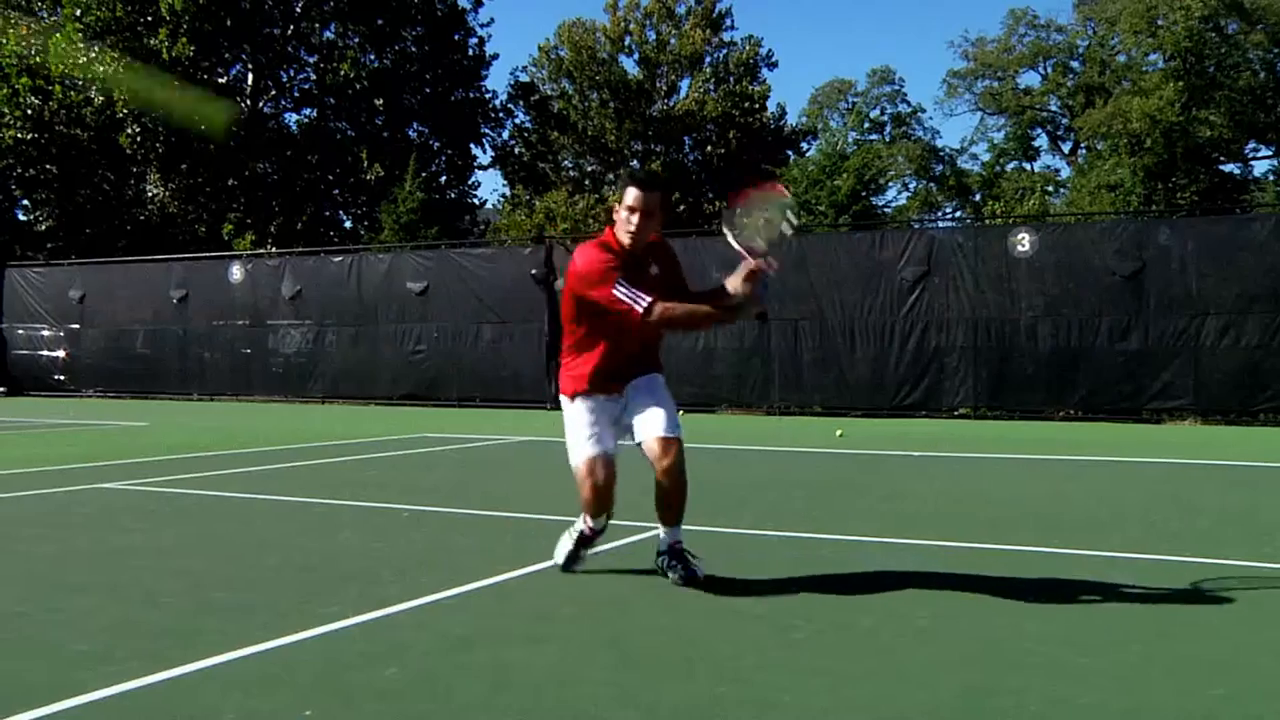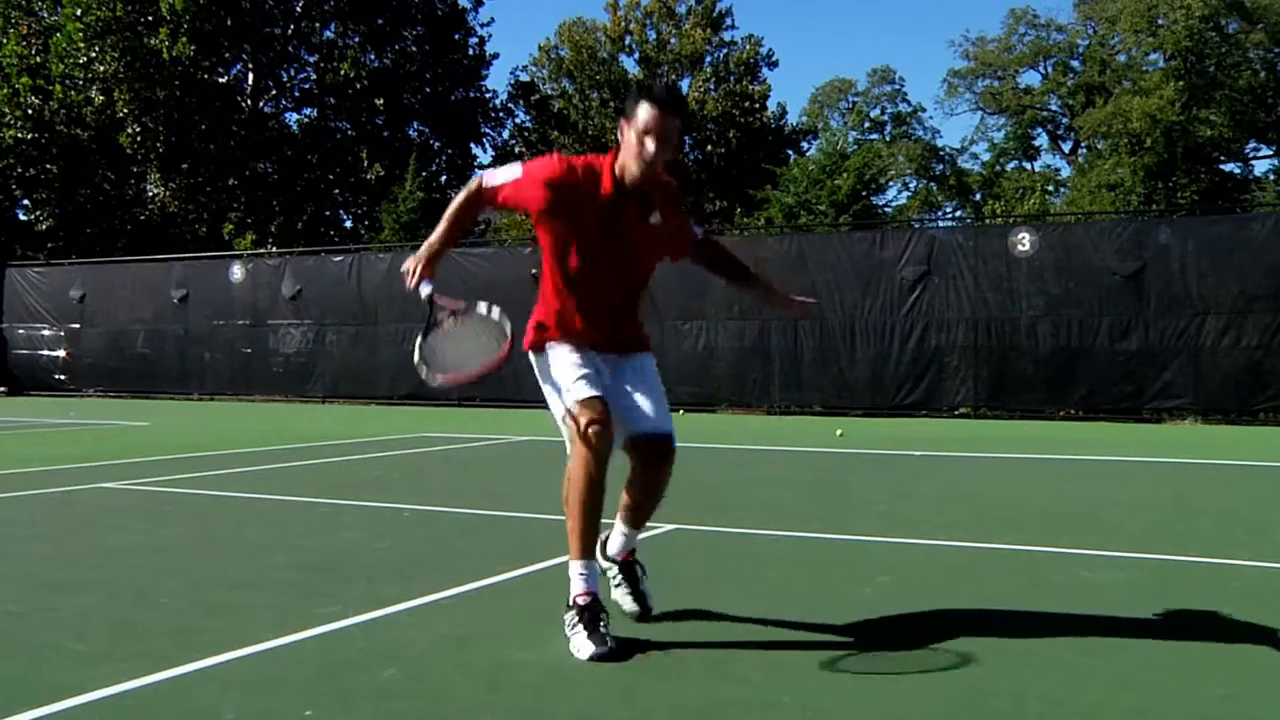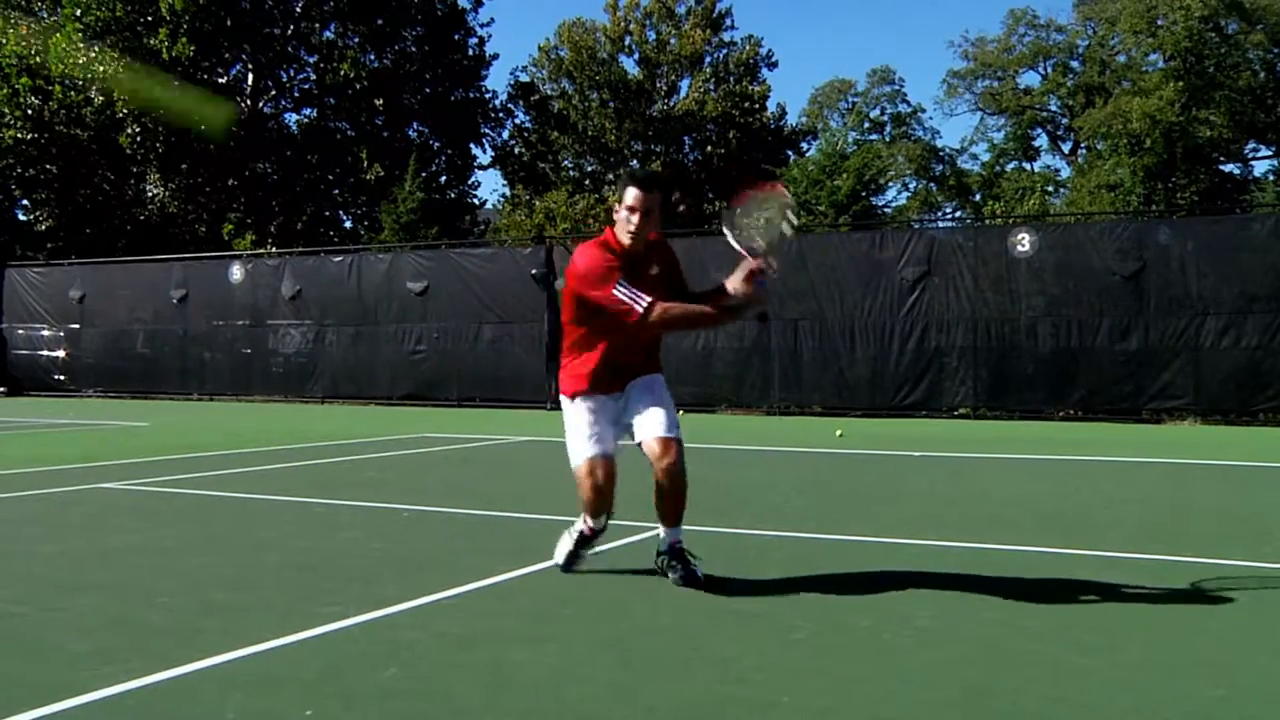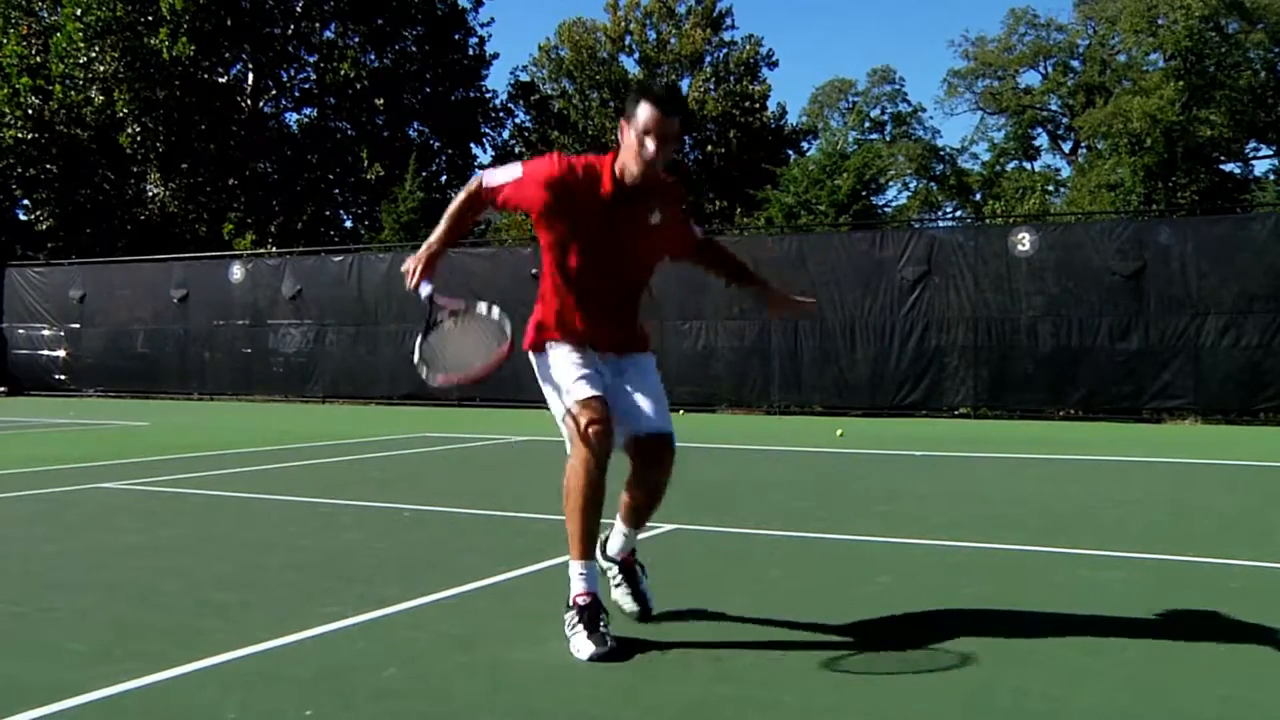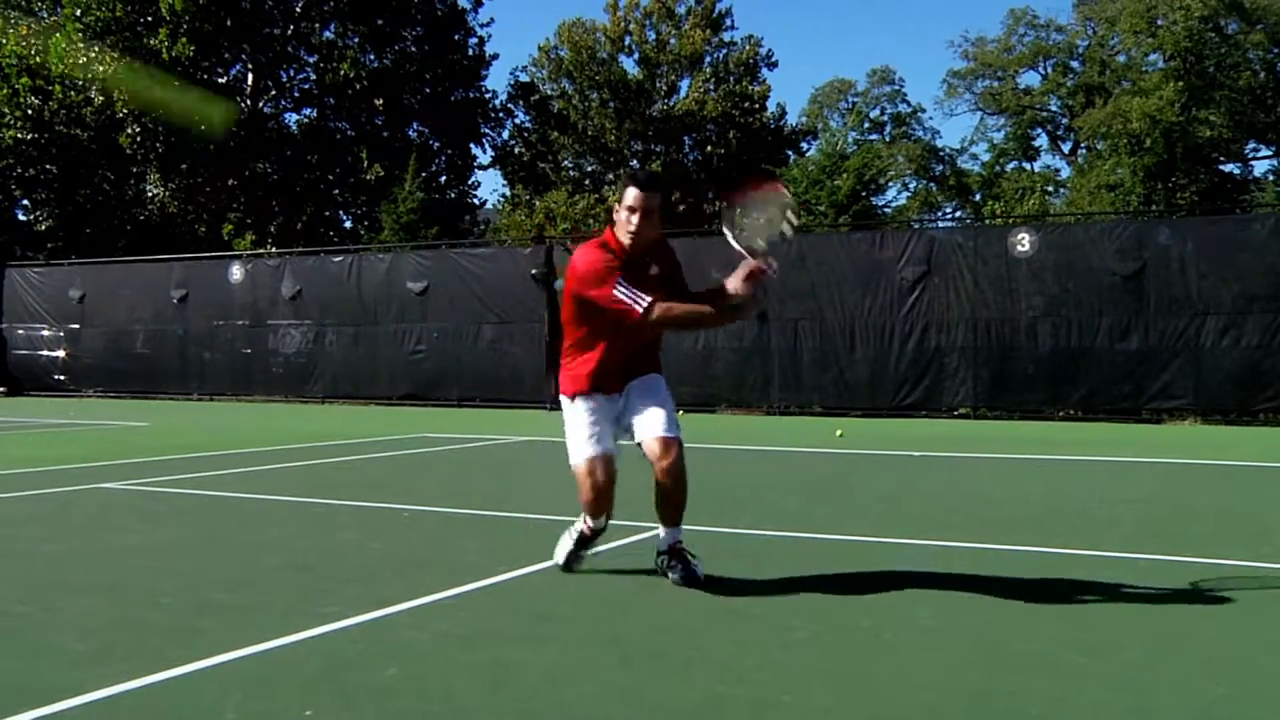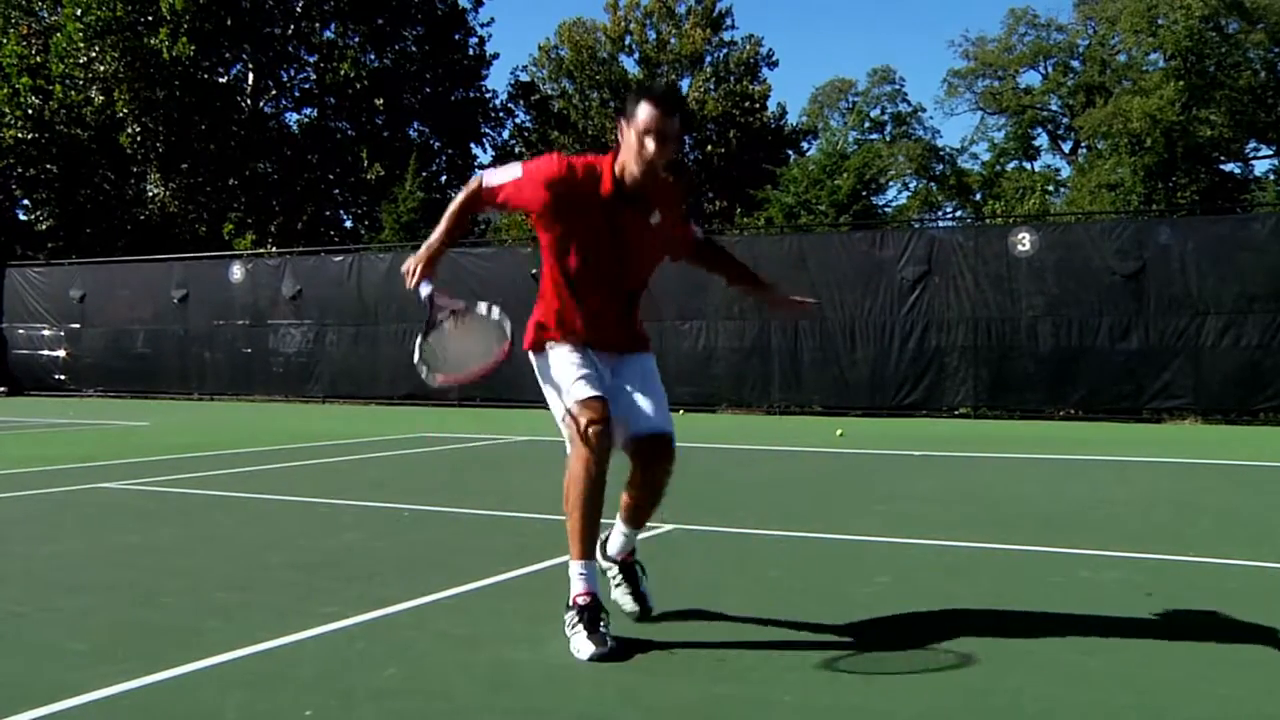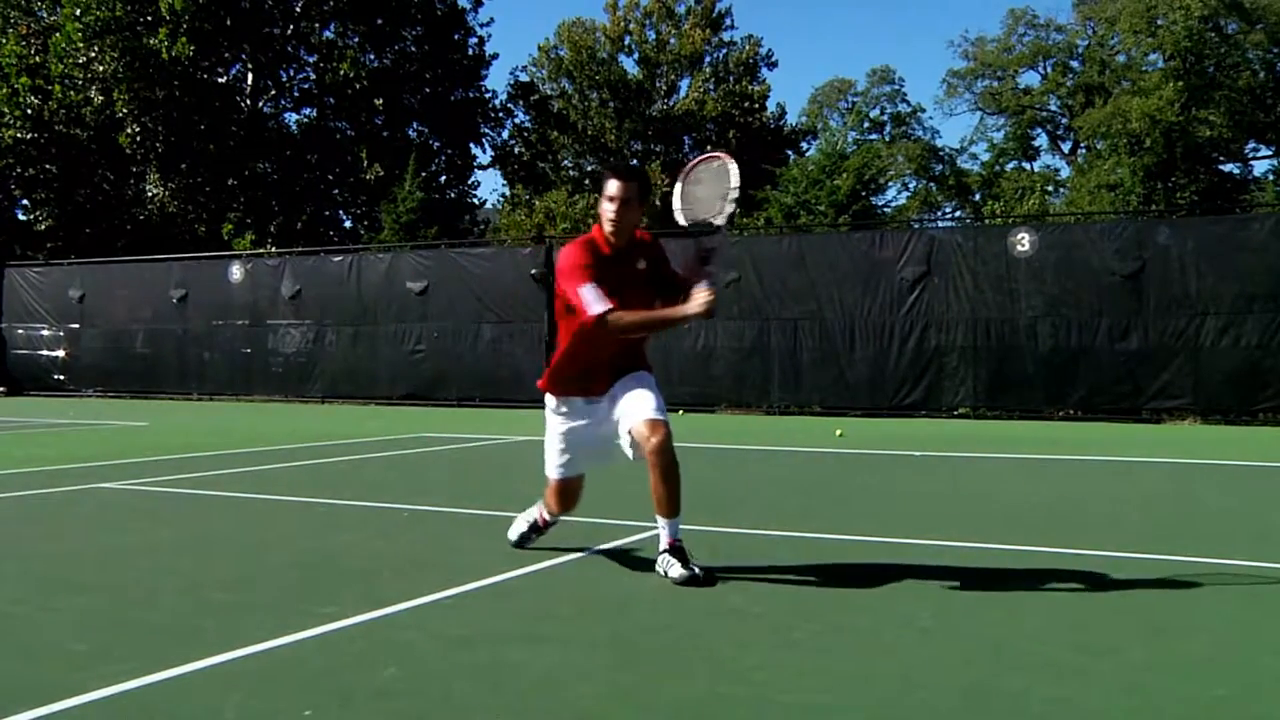
dt=0.5s
person 1, frame 1
left shoulder: (660, 251)
right shoulder: (592, 260)
left elbow: (687, 303)
right elbow: (658, 317)
left wrist: (732, 285)
right wrist: (730, 306)
left hip: (640, 377)
right hip: (587, 383)
left knee: (667, 456)
right knee: (597, 492)
left ankle: (670, 547)
right ankle: (590, 523)
person 1, frame 2
left shoulder: (666, 203)
right shoulder: (559, 177)
left elbow: (704, 251)
right elbow: (477, 191)
left wrist: (766, 290)
right wrist: (431, 250)
left hip: (625, 351)
right hip: (561, 343)
left knee: (657, 455)
right knee: (593, 434)
left ankle: (621, 547)
right ankle: (581, 600)
person 1, frame 3
left shoulder: (660, 252)
right shoulder: (592, 260)
left elbow: (691, 304)
right elbow: (654, 316)
left wrist: (729, 288)
right wrist: (727, 306)
left hip: (640, 376)
right hip: (588, 382)
left knee: (668, 456)
right knee: (597, 502)
left ankle: (670, 548)
right ankle: (588, 525)
person 1, frame 4
left shoulder: (666, 202)
right shoulder: (559, 177)
left elbow: (703, 250)
right elbow: (477, 191)
left wrist: (763, 290)
right wrist: (430, 250)
left hip: (625, 351)
right hip: (561, 343)
left knee: (657, 455)
right knee: (593, 432)
left ankle: (620, 546)
right ankle: (581, 600)
person 1, frame 5
left shoulder: (660, 251)
right shoulder: (592, 260)
left elbow: (692, 304)
right elbow: (655, 316)
left wrist: (729, 289)
right wrist: (724, 304)
left hip: (639, 376)
right hip: (587, 383)
left knee: (668, 456)
right knee: (597, 503)
left ankle: (670, 547)
right ankle: (589, 524)
person 1, frame 6
left shoulder: (667, 203)
right shoulder: (560, 176)
left elbow: (703, 251)
right elbow: (477, 190)
left wrist: (766, 292)
right wrist: (431, 250)
left hip: (625, 350)
right hip: (561, 342)
left knee: (657, 455)
right knee: (594, 433)
left ankle: (620, 546)
right ankle: (581, 598)
person 1, frame 7
left shoulder: (650, 248)
right shoulder: (577, 255)
left elbow: (674, 298)
right elbow: (607, 323)
left wrist: (692, 283)
right wrist: (685, 311)
left hip: (628, 375)
right hip: (573, 388)
left knee: (657, 437)
right knee: (562, 502)
left ankle: (669, 546)
right ankle: (545, 513)
